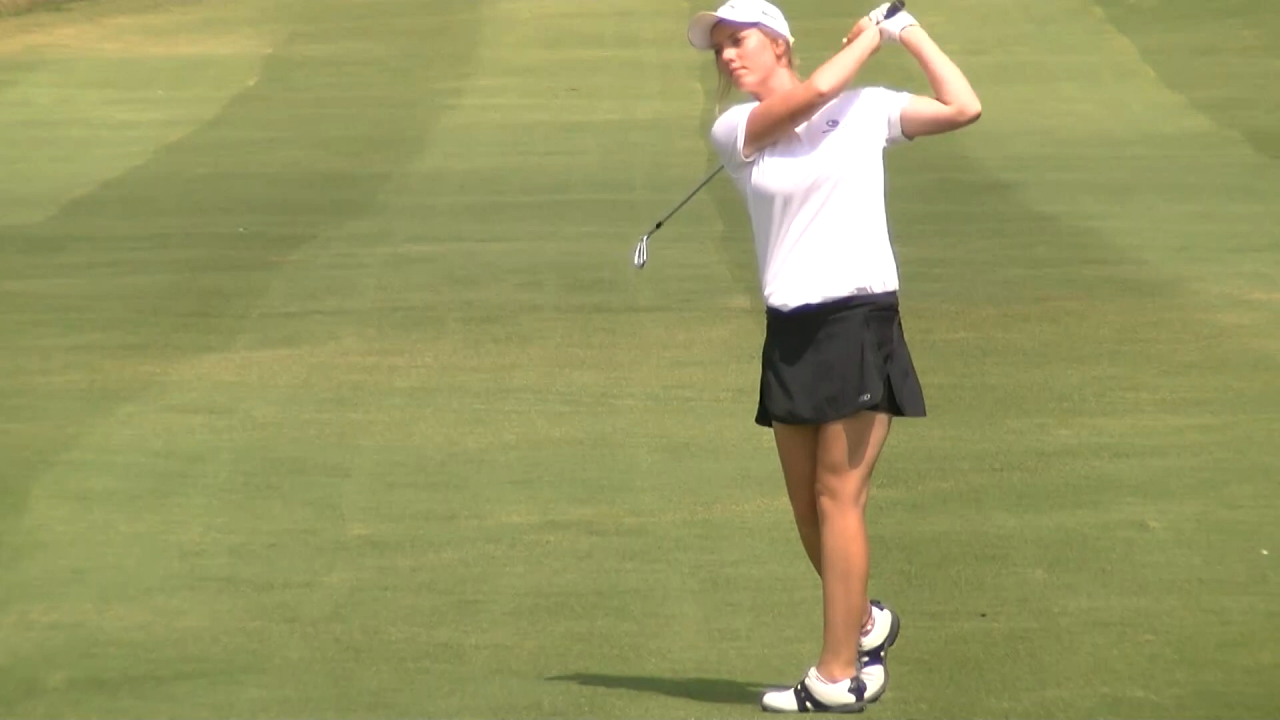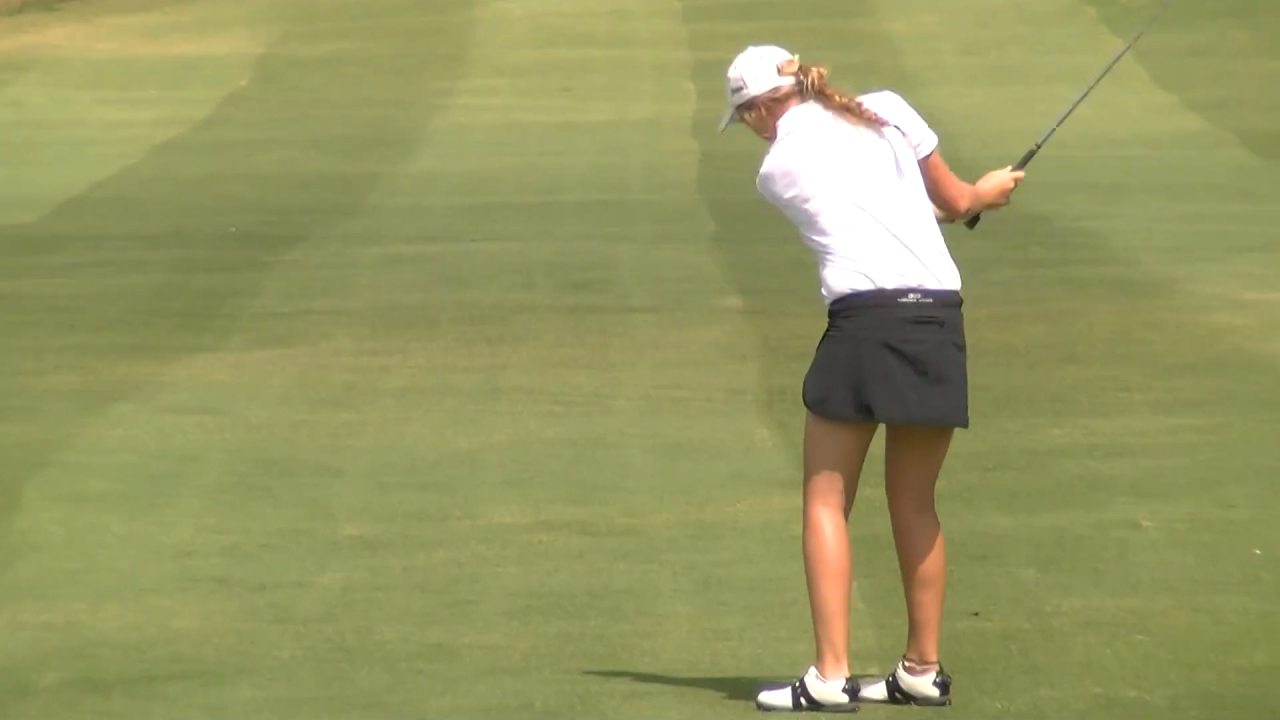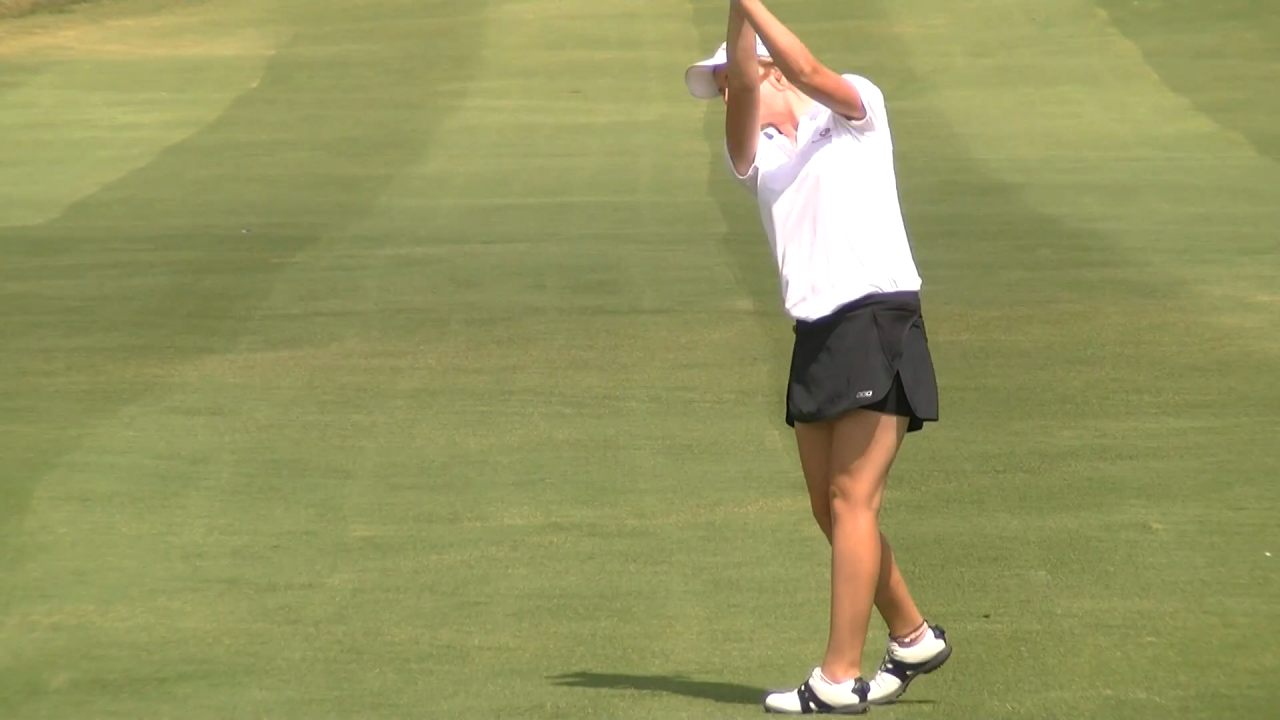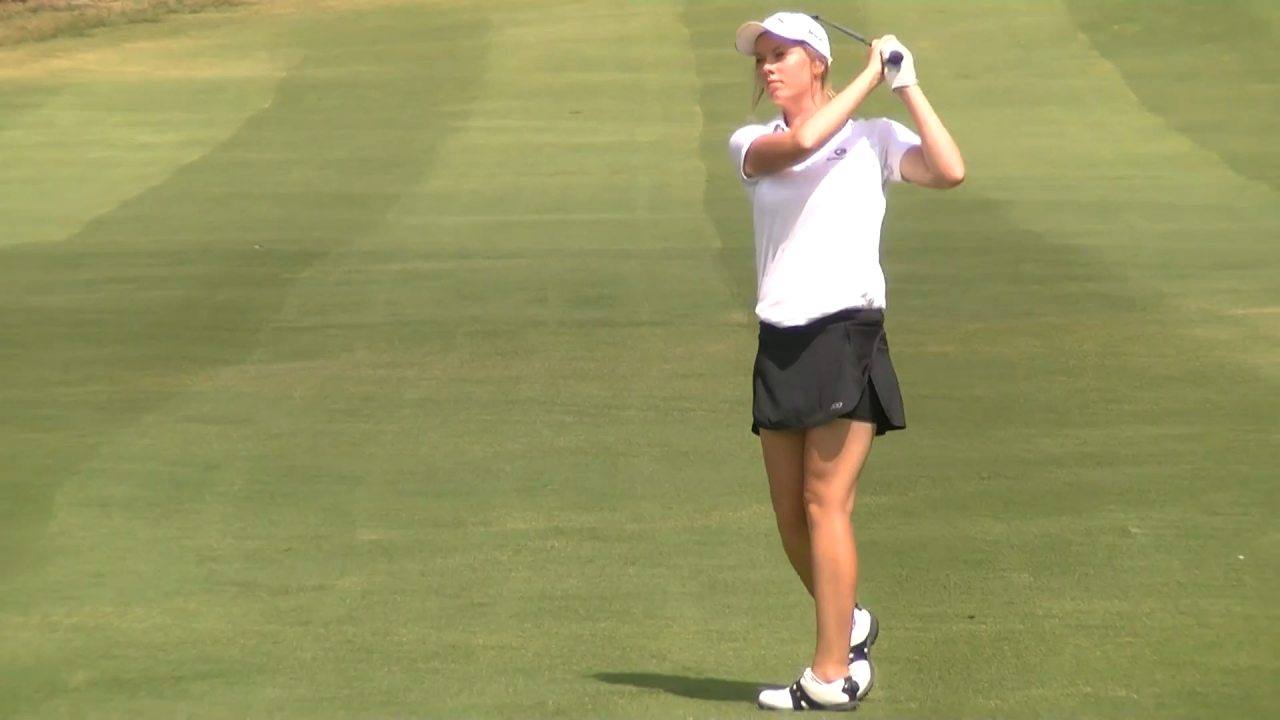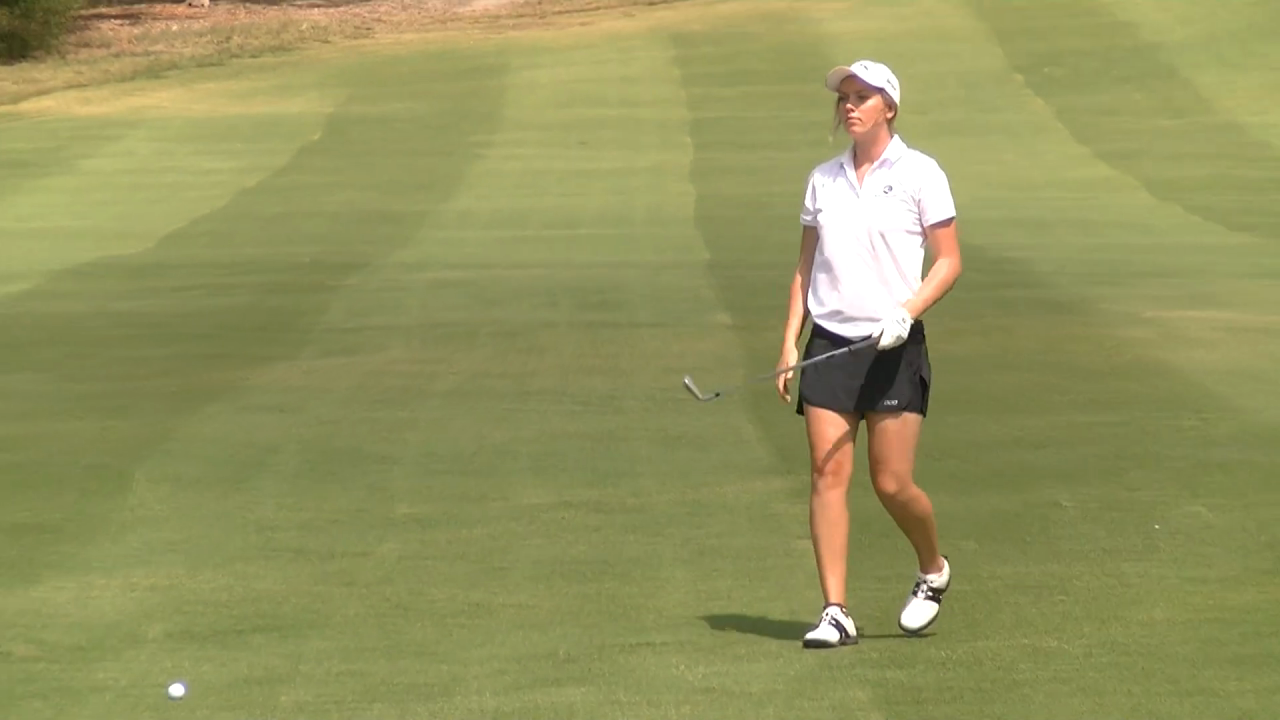
dt=1s
person 1, frame 1
left shoulder: (866, 107)
right shoulder: (733, 130)
left elbow: (965, 107)
right elbow: (814, 92)
left hip: (861, 321)
right hip: (790, 333)
left knee: (838, 499)
right knee: (809, 506)
left ankle: (836, 677)
right ankle: (862, 622)
person 1, frame 2
left shoulder: (775, 174)
right shoulder: (886, 108)
right elbow: (954, 202)
right wrist: (993, 187)
left hip: (865, 324)
right hip: (941, 318)
left knee: (824, 503)
right knee: (913, 504)
left ankle: (830, 677)
right ankle: (922, 669)
person 1, frame 3
left shoulder: (857, 109)
right shoulder: (754, 154)
left elbow: (808, 71)
right elbow: (740, 125)
left hip: (880, 325)
right hip: (817, 339)
left knee: (852, 502)
right knee: (833, 508)
right ankle: (913, 637)
person 1, frame 4
left shoulder: (876, 138)
right shoulder: (749, 145)
left elbow: (951, 173)
right elbow: (803, 138)
left wrist: (908, 84)
right wrist: (870, 71)
left hip: (846, 335)
right hip: (779, 343)
left knee: (826, 506)
right knee: (791, 515)
left ankle: (830, 677)
right ankle: (848, 627)
person 1, frame 5
left shoulder: (920, 172)
right shoulder: (822, 178)
left elbow: (950, 262)
right elbow: (804, 265)
left wrist: (907, 311)
right wrist: (789, 340)
left hip: (891, 348)
right hip: (828, 345)
left knee: (892, 483)
right knee: (827, 475)
left ankle: (933, 569)
right ankle: (836, 611)
